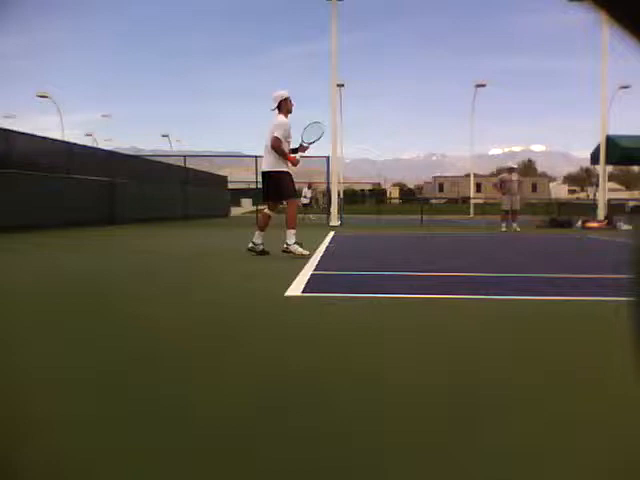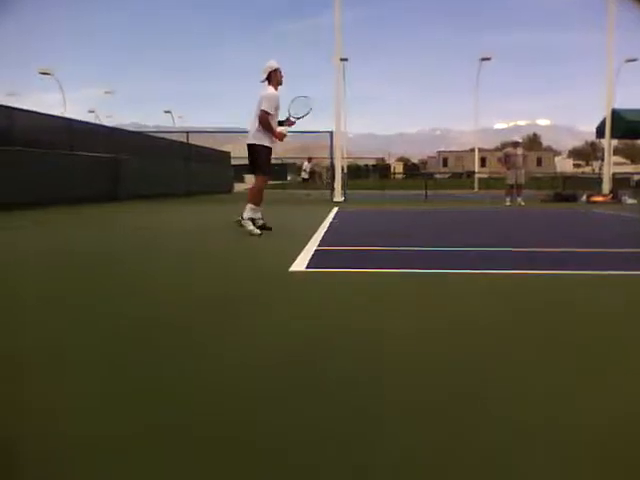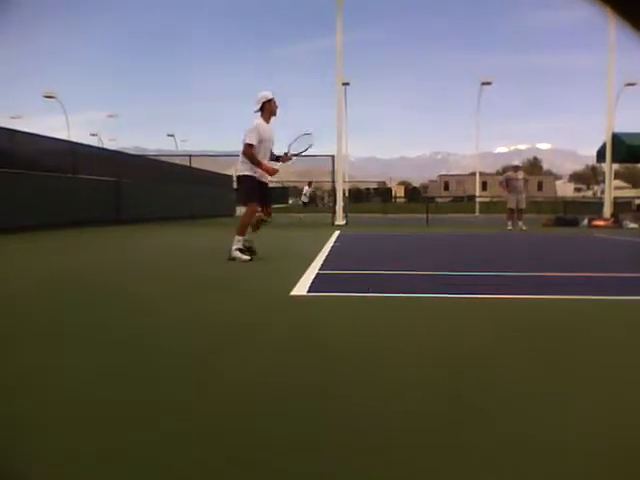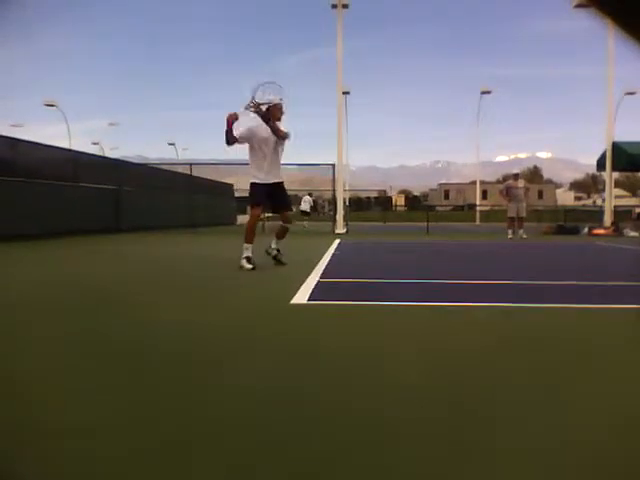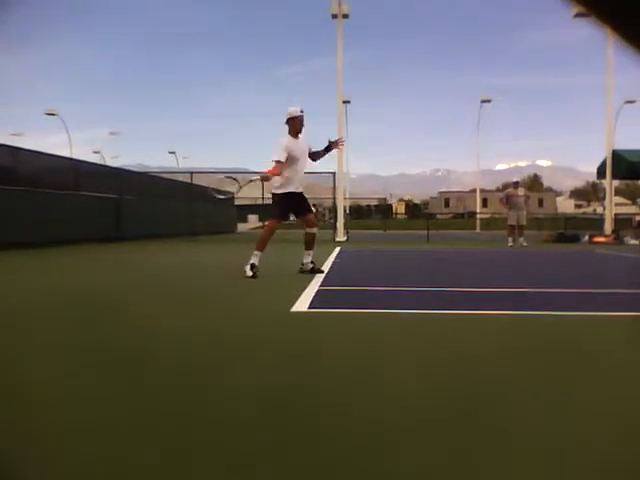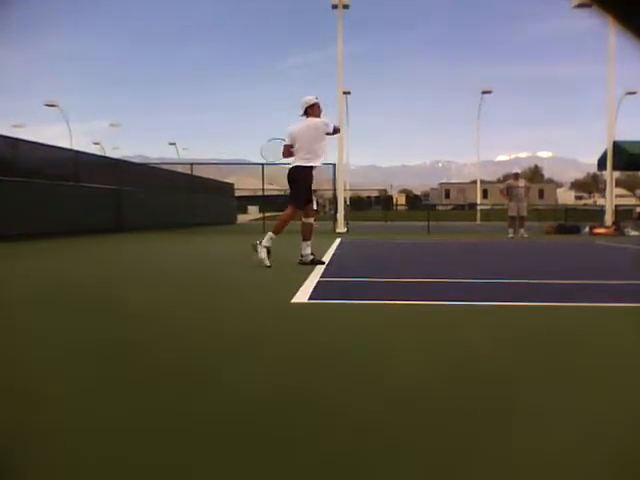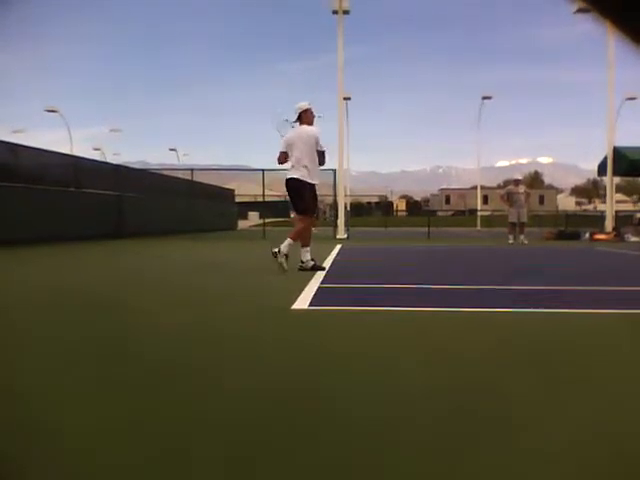
dt=0.4s
person 1, frame 1
left shoulder: (279, 122)
right shoulder: (283, 122)
right elbow: (275, 144)
left wrist: (297, 150)
right wrist: (290, 158)
left hip: (269, 169)
right hip: (278, 169)
left knee: (271, 206)
right knee: (292, 203)
left ankle: (256, 243)
right ankle: (291, 243)
person 1, frame 2
left shoulder: (269, 94)
right shoulder: (272, 94)
right elbow: (262, 119)
left wrist: (282, 123)
right wrist: (277, 133)
left hip: (259, 142)
right hip: (260, 142)
left knee: (262, 180)
right knee: (261, 179)
left ankle: (257, 218)
right ankle: (247, 216)
person 1, frame 3
left shoulder: (269, 128)
right shoulder: (257, 125)
right elbow: (246, 151)
left wrist: (279, 158)
right wrist: (265, 167)
left hip: (260, 176)
right hip: (247, 174)
left knee: (267, 212)
right knee: (252, 209)
left ankle: (244, 240)
right ankle: (235, 248)
person 1, frame 4
left shoulder: (281, 131)
right shoulder: (253, 128)
left elbow: (282, 135)
right elbow: (230, 141)
left wrist: (264, 116)
right wrist: (229, 124)
left hip: (276, 181)
right hip: (258, 181)
left knee: (287, 218)
right knee: (255, 215)
left ankle: (273, 247)
right ankle: (246, 255)
person 1, frame 5
left shoulder: (302, 141)
right shoulder: (284, 143)
left elbow: (313, 157)
right elbow: (279, 166)
left wrist: (329, 147)
right wrist: (270, 174)
left hip: (296, 192)
right hip: (282, 192)
left knee: (311, 222)
right knee: (273, 224)
left ankle: (307, 263)
right ankle: (252, 263)
person 1, frame 6
left shoulder: (293, 129)
right shoulder: (322, 123)
left elbow: (285, 153)
right elbow: (336, 130)
left hip: (296, 170)
right hip: (304, 171)
left knee: (309, 212)
right knee: (293, 210)
left ankle: (306, 254)
right ankle: (265, 244)
person 1, frame 7
left shoulder: (289, 135)
right shoulder: (314, 132)
left elbow: (281, 160)
right elbow: (322, 161)
left hip: (292, 180)
right hip: (305, 181)
left knee: (304, 220)
right knee: (308, 221)
left ankle: (306, 260)
right ankle: (282, 250)
